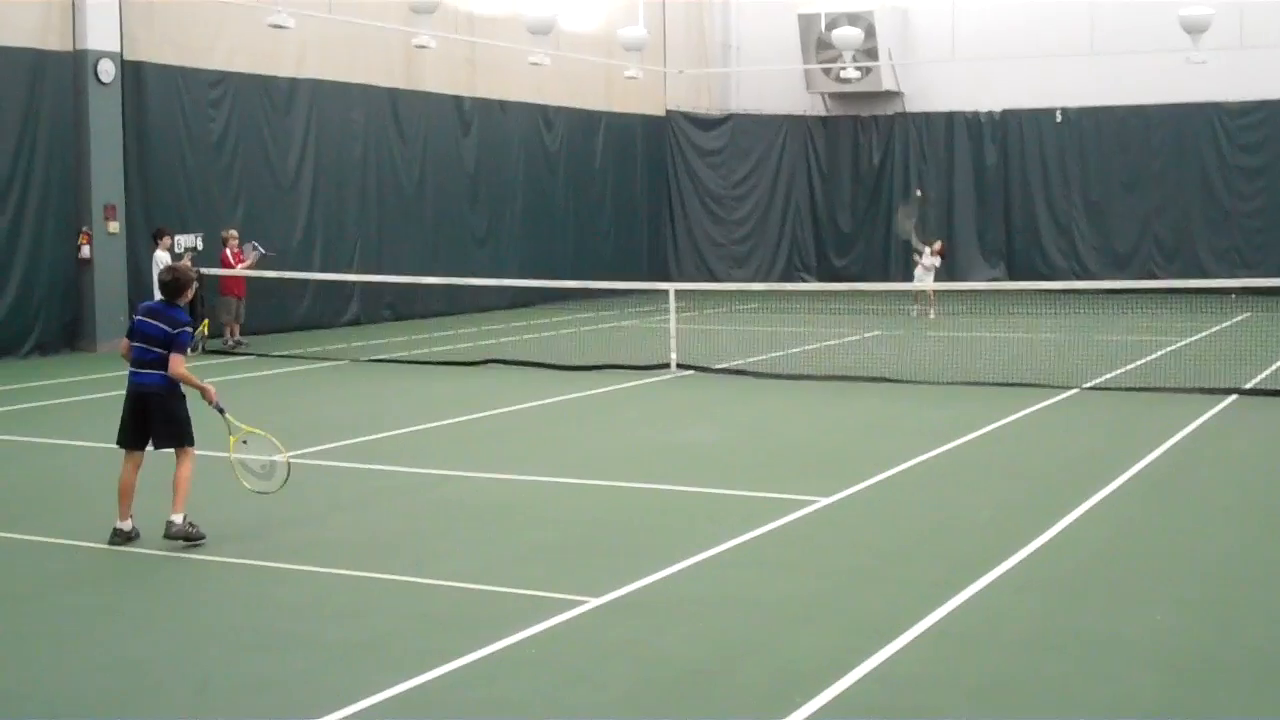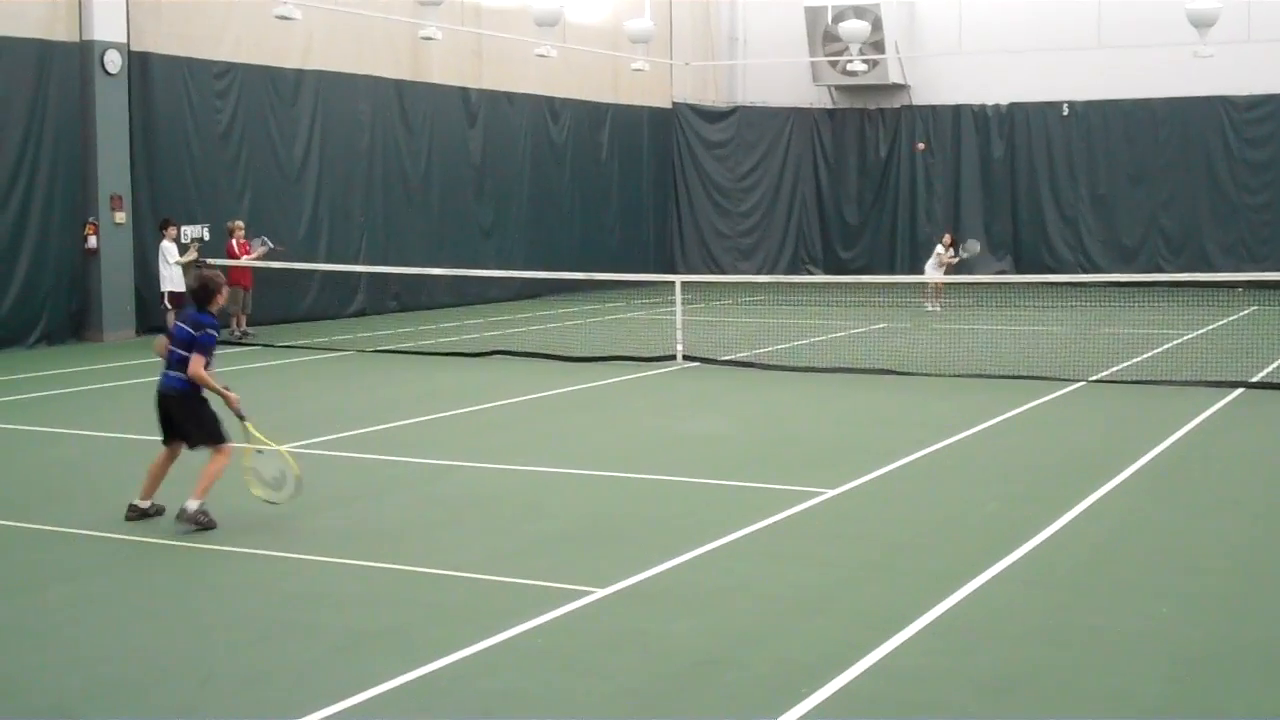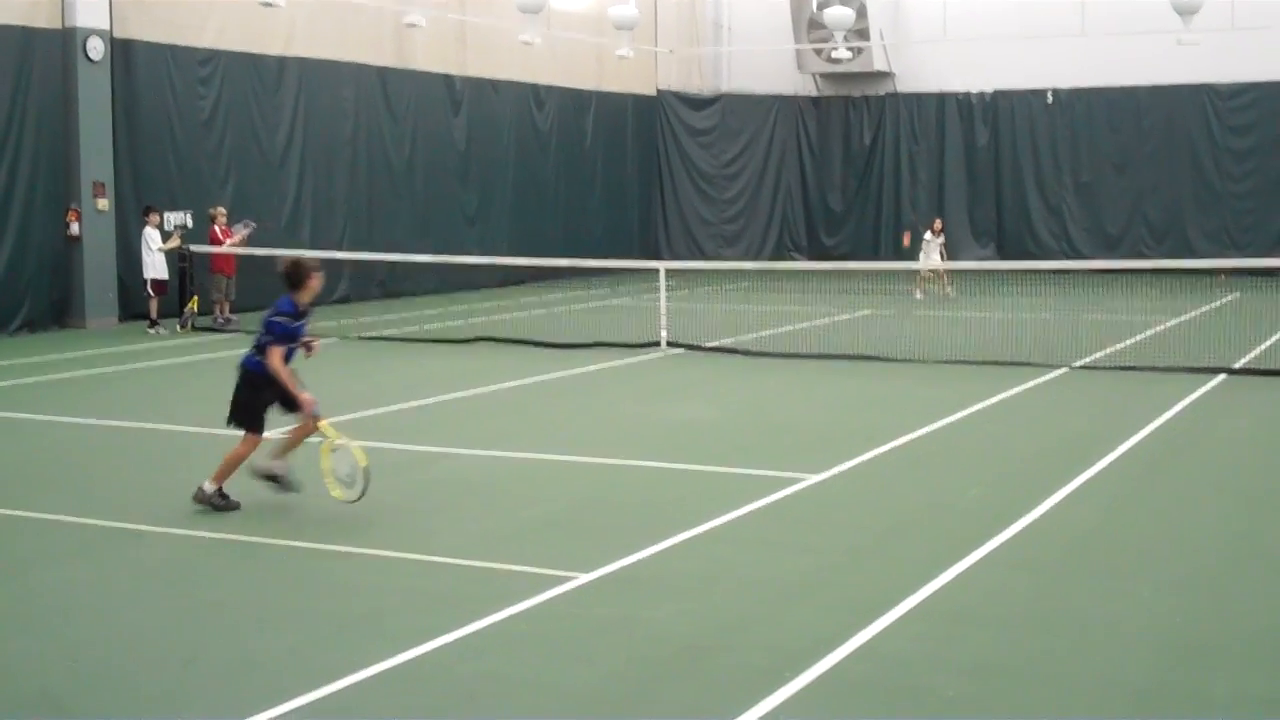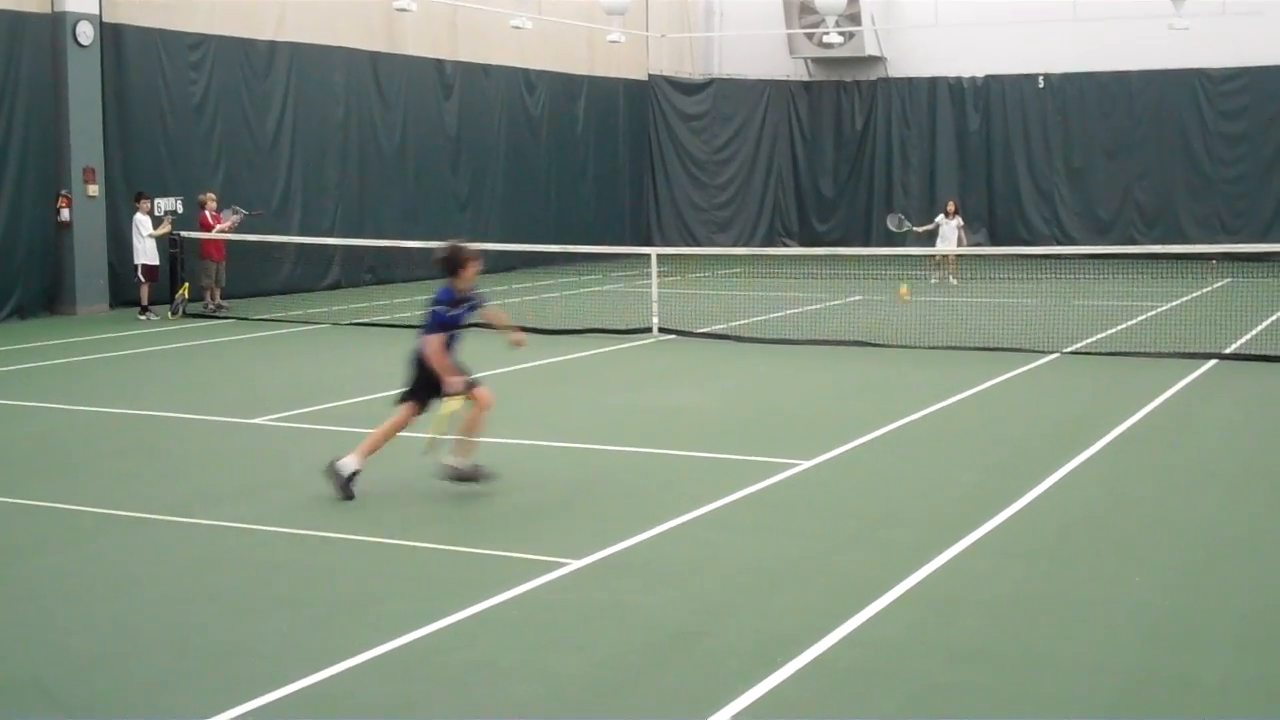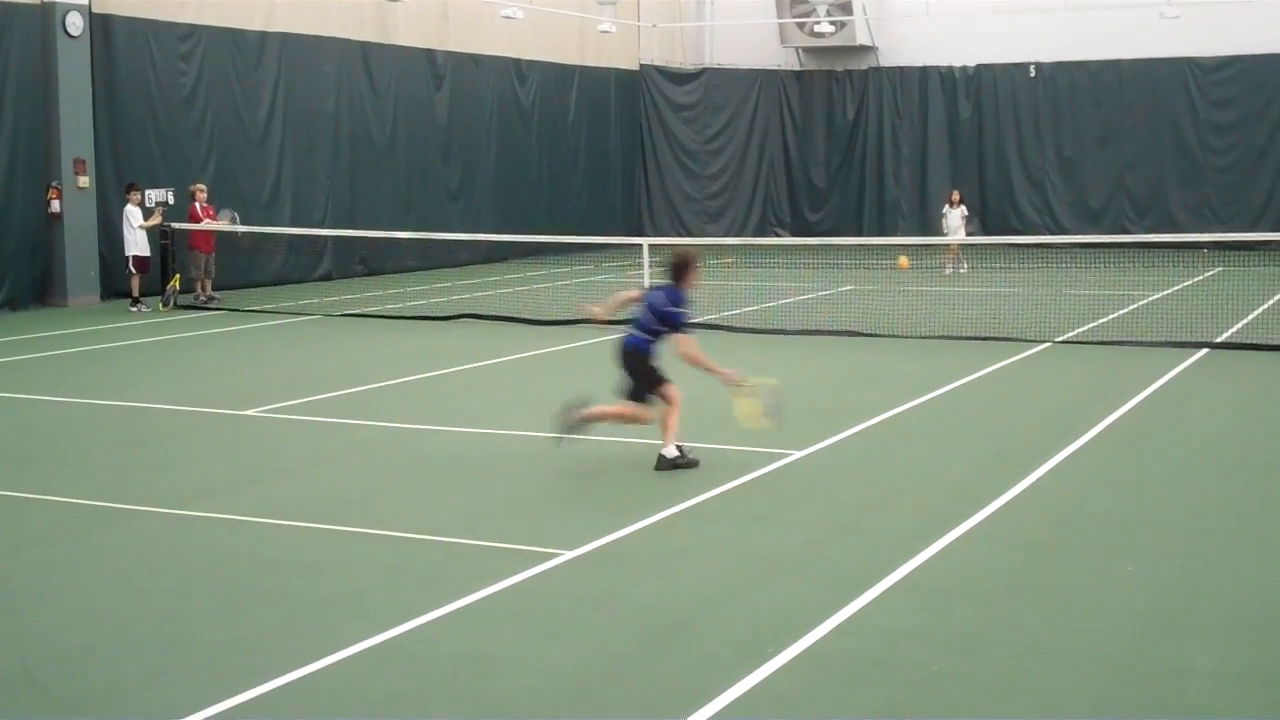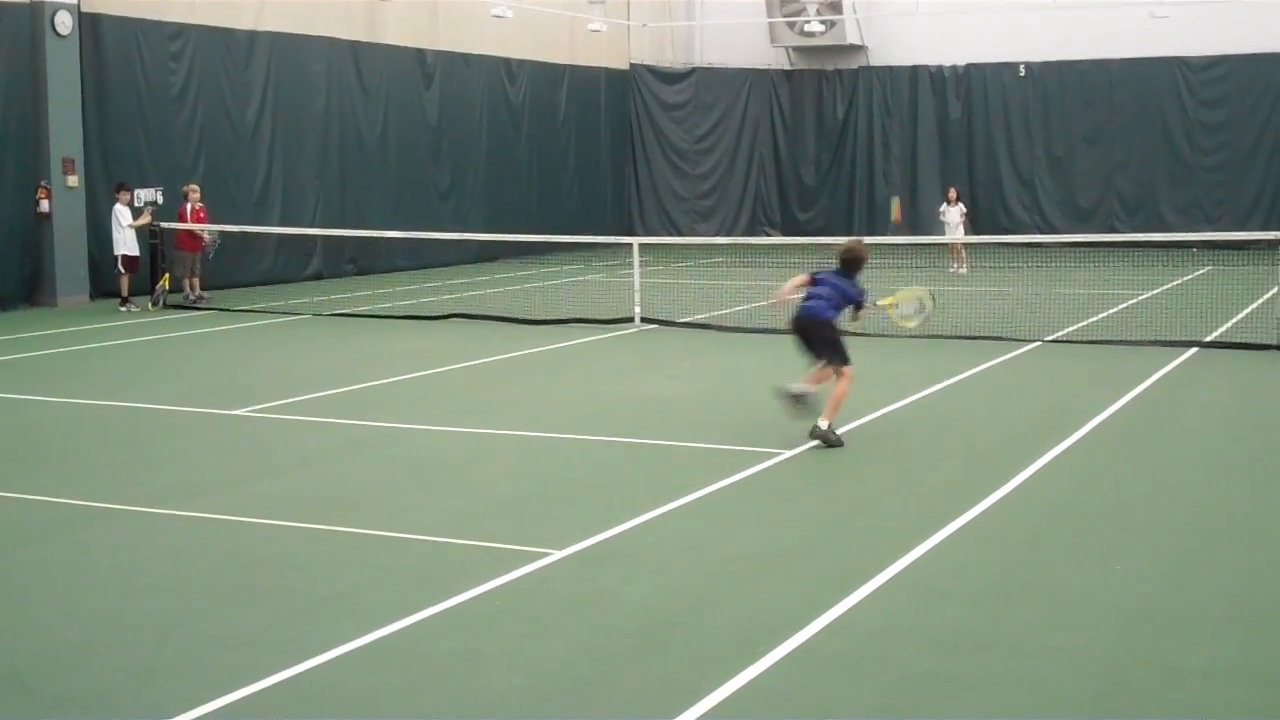
dt=0.4s
person 1, frame 1
left shoulder: (143, 310)
right shoulder: (181, 322)
left elbow: (125, 351)
right elbow: (176, 370)
right wrist: (204, 388)
left hip: (136, 390)
right hip: (165, 393)
left knee: (132, 459)
right knee: (185, 455)
left ankle: (122, 526)
right ankle: (177, 521)
person 1, frame 2
left shoulder: (186, 315)
right shoulder: (207, 327)
left elbow: (162, 349)
right elbow: (195, 372)
right wrist: (224, 394)
left hip: (166, 390)
right hip: (186, 395)
left knee: (172, 448)
right knee: (222, 450)
left ankle: (141, 504)
right ankle: (193, 507)
person 1, frame 3
left shoulder: (301, 308)
right shoulder: (283, 315)
right elbow: (274, 361)
left wrist: (305, 344)
right wrist: (298, 393)
left hip: (273, 374)
right hip: (257, 375)
left knee: (313, 419)
right knee: (252, 440)
left ankle: (272, 465)
right ankle: (209, 490)
person 1, frame 4
left shoulder: (466, 295)
right shoulder: (445, 303)
left elbow: (489, 314)
right elbow: (432, 348)
left wrist: (512, 330)
right wrist: (447, 377)
left hip: (440, 362)
right hip: (432, 365)
left knee: (405, 416)
right knee: (484, 399)
left ankle: (348, 466)
right ankle: (458, 463)
person 1, frame 5
left shoulder: (662, 290)
right shoulder: (675, 306)
left elbow: (629, 295)
right elbow: (686, 352)
left wrist: (604, 310)
right wrist: (719, 372)
left hip: (634, 349)
right hip: (636, 353)
left knee: (674, 399)
right knee: (643, 415)
left ankle: (670, 452)
right ankle: (583, 414)
person 1, frame 6
left shoulder: (824, 274)
right shoulder: (857, 291)
left elbow: (798, 280)
right elbow: (855, 317)
left wrist: (783, 292)
left hip: (801, 320)
right hip: (821, 322)
left knee: (832, 362)
right knee: (845, 375)
left ankle: (800, 389)
right ankle: (823, 426)
